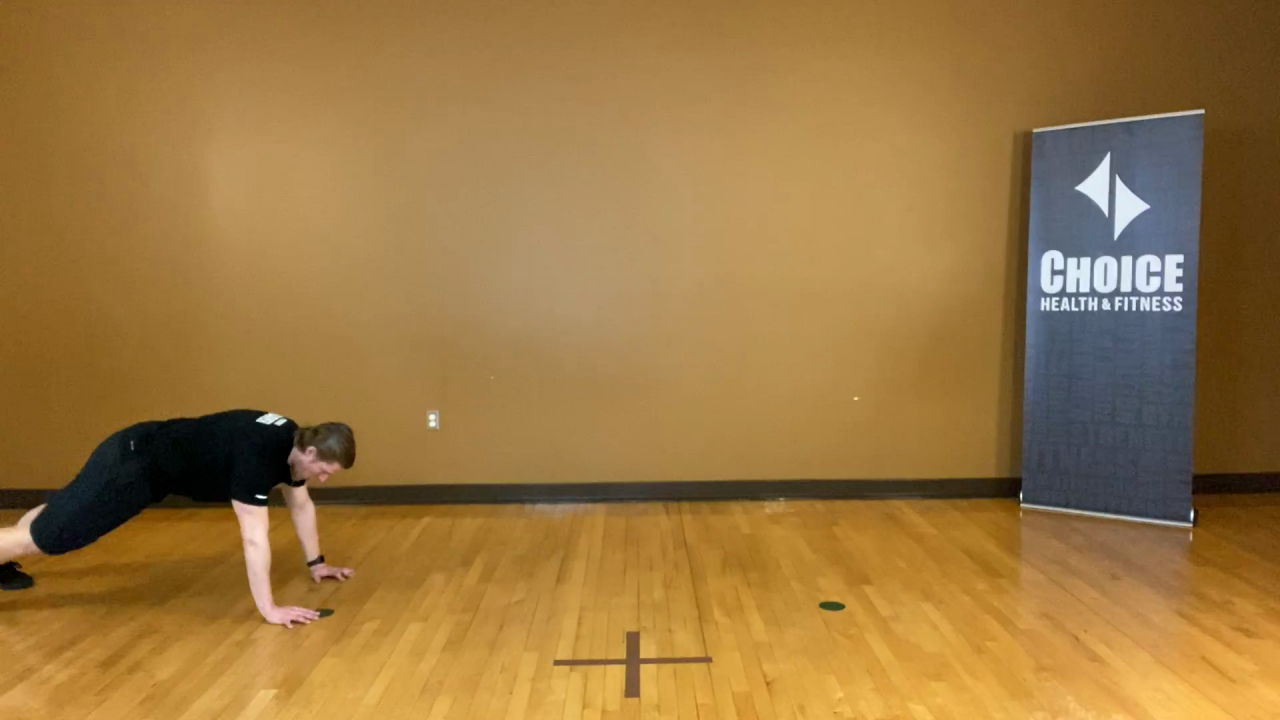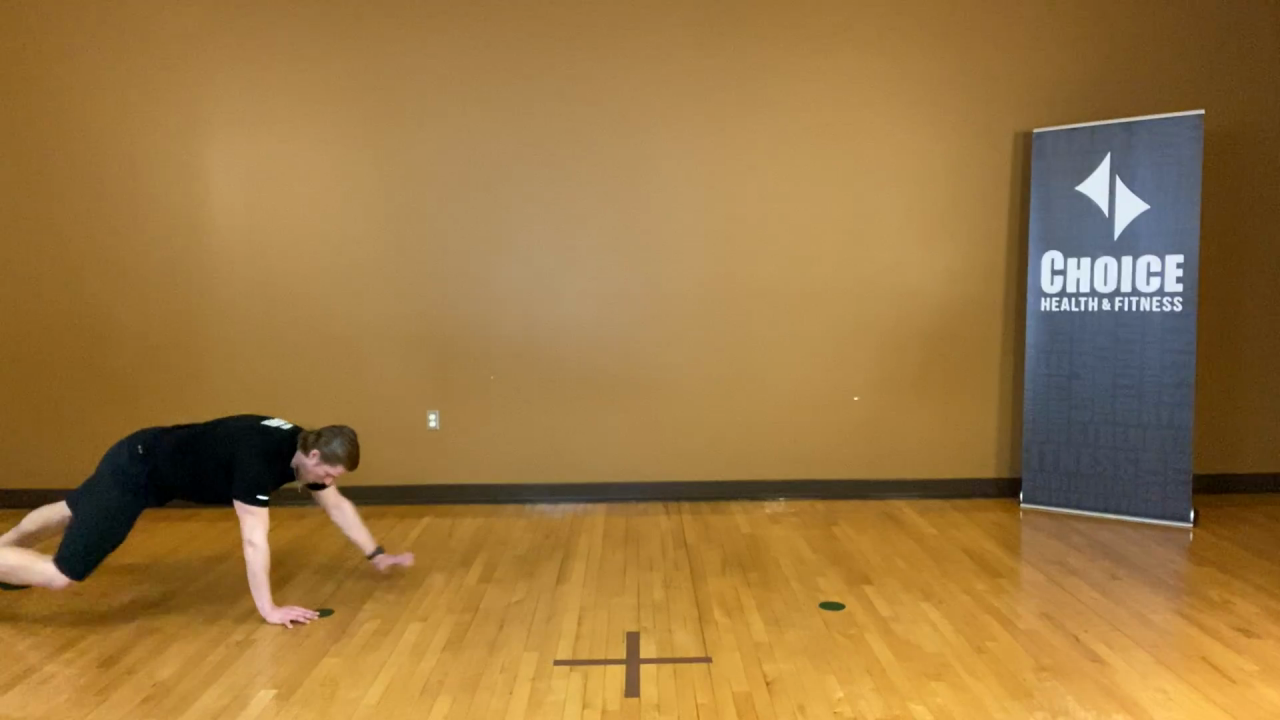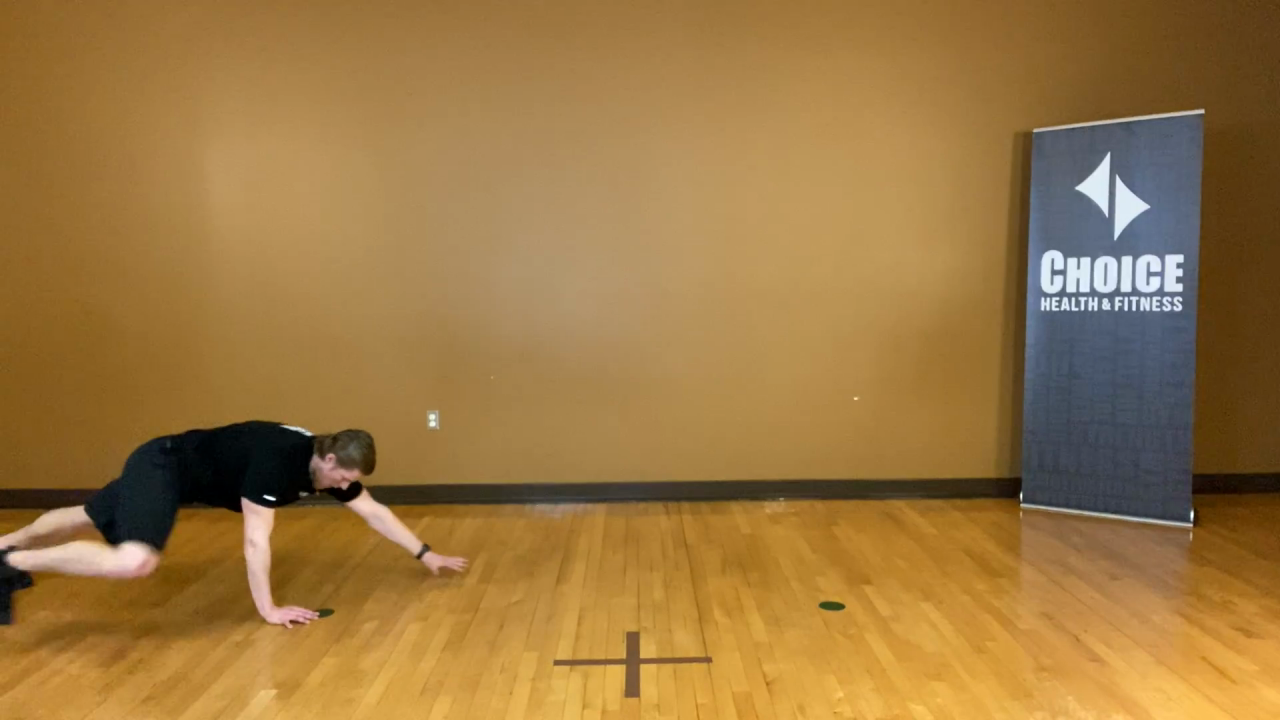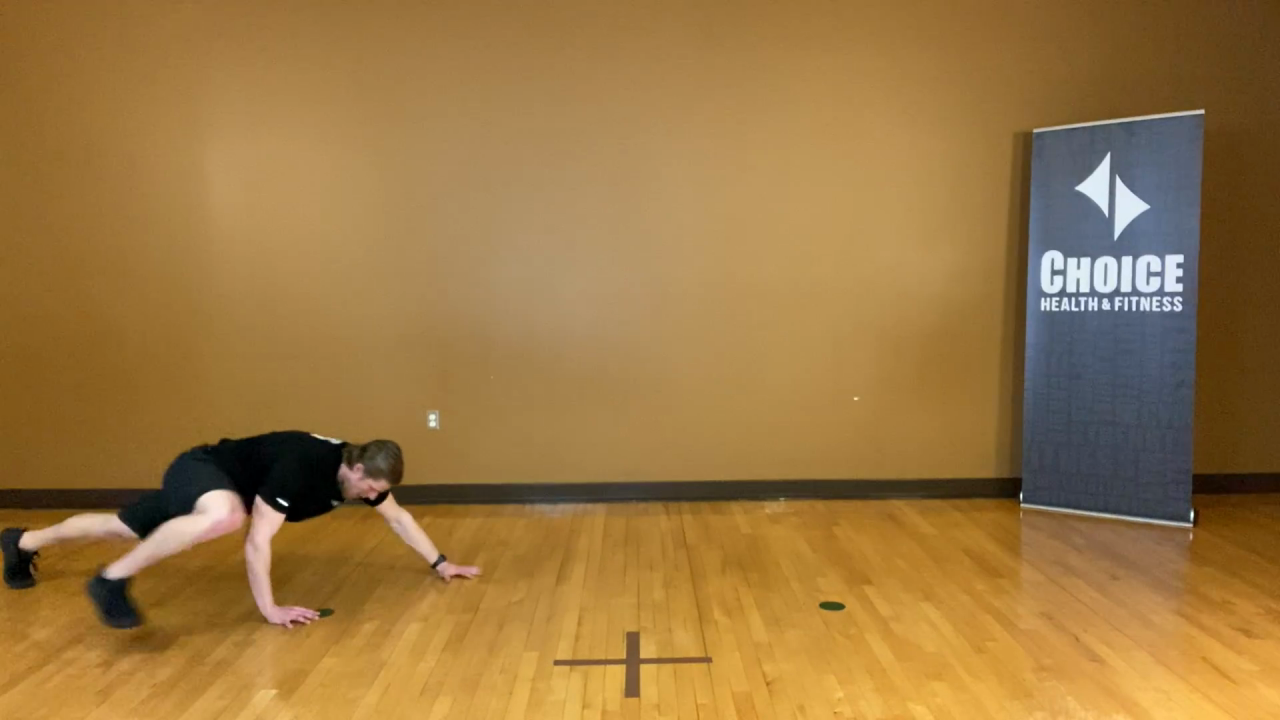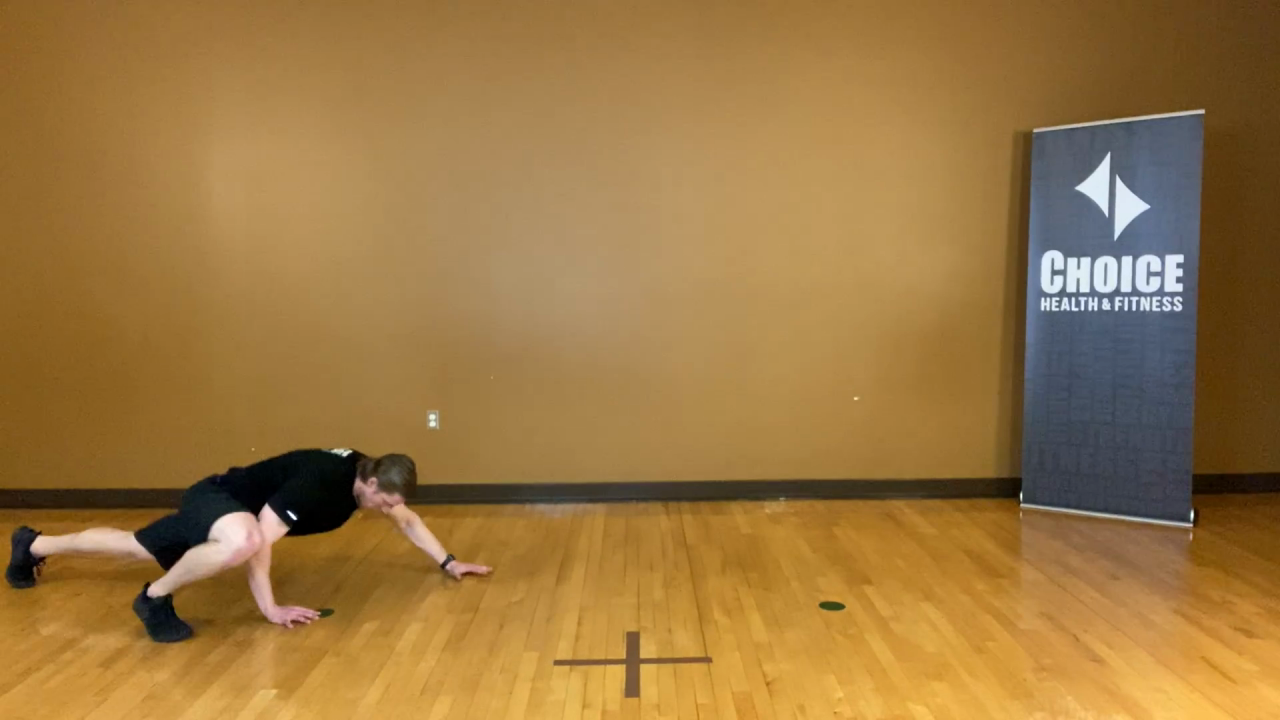
dt=0.2s
person 1, frame 1
left shoulder: (292, 442)
right shoulder: (258, 455)
left elbow: (301, 505)
right elbow: (254, 538)
left wrist: (315, 562)
right wrist: (269, 610)
left hip: (146, 457)
right hip: (131, 464)
left knee: (60, 516)
right knee: (39, 536)
person 1, frame 2
left shoulder: (307, 447)
right shoulder: (261, 459)
left elbow: (337, 504)
right elbow: (254, 540)
left wrist: (376, 554)
right wrist: (268, 608)
left hip: (149, 462)
right hip: (136, 468)
left knee: (74, 514)
right knee: (59, 574)
person 1, frame 3
left shoulder: (328, 462)
right shoulder: (275, 461)
left elbow: (374, 512)
right elbow: (256, 541)
left wrist: (426, 554)
right wrist: (267, 609)
left hip: (172, 470)
right hip: (162, 466)
left knee: (89, 518)
right knee: (134, 561)
person 1, frame 4
left shoulder: (357, 474)
right shoulder: (301, 468)
left elbow: (398, 517)
right elbow: (258, 541)
left wrist: (440, 563)
right wrist: (270, 609)
left hip: (201, 481)
right hip: (198, 470)
left knee: (118, 528)
right knee: (225, 513)
right ankle: (113, 579)
person 1, frame 5
left shoulder: (368, 478)
right shoulder: (317, 484)
left elbow: (408, 520)
right elbow: (257, 544)
left wrist: (448, 562)
right wrist: (270, 609)
left hip: (222, 506)
right hip: (211, 499)
left knee: (133, 548)
right knee: (244, 539)
left ankle: (32, 546)
right ankle: (156, 597)
